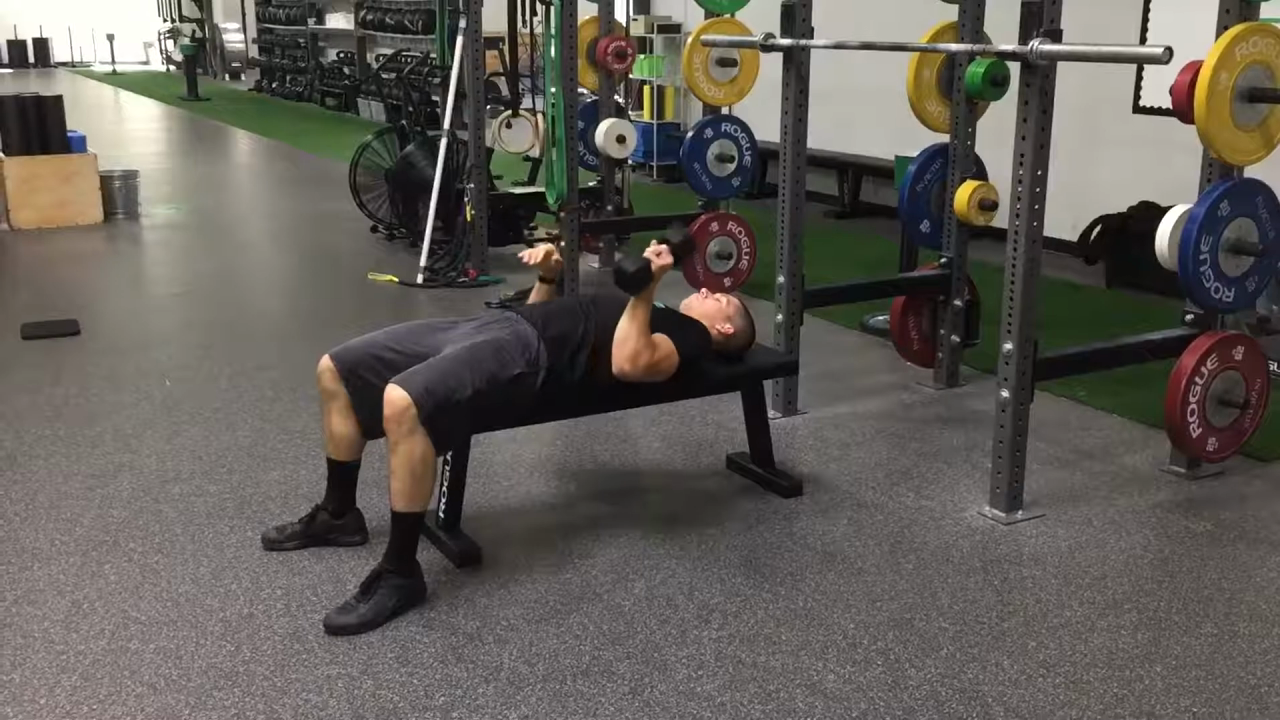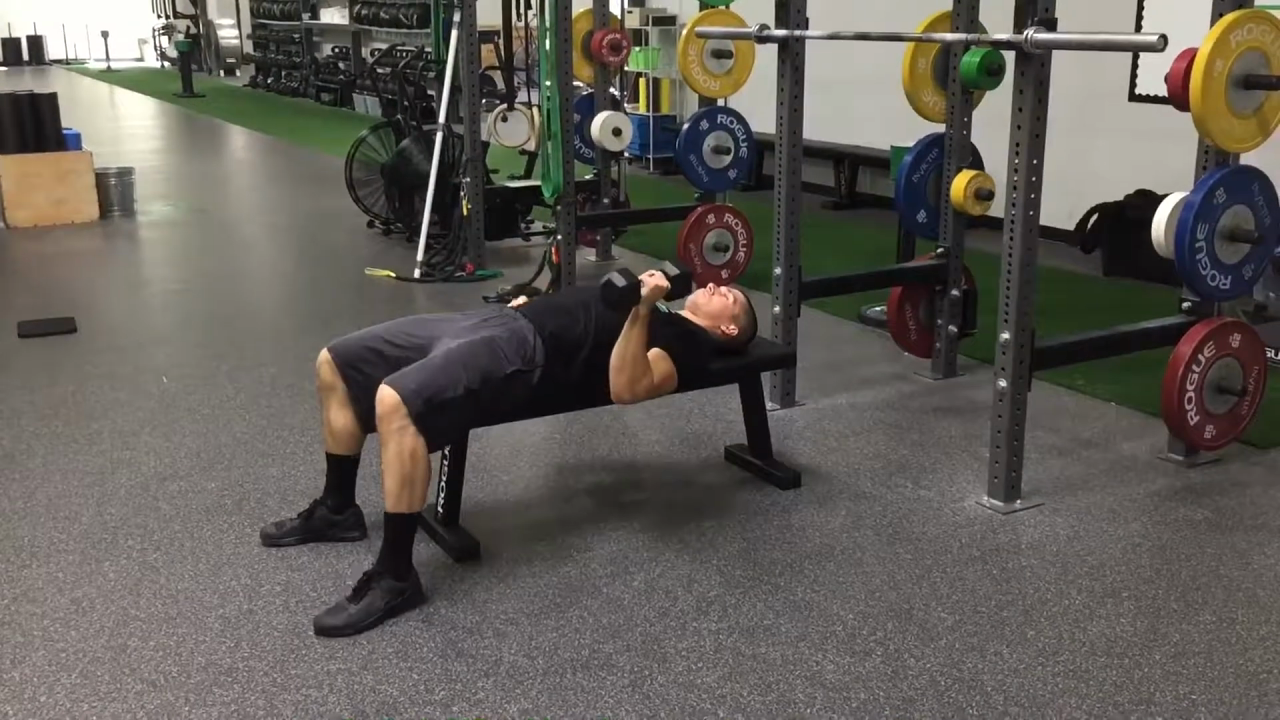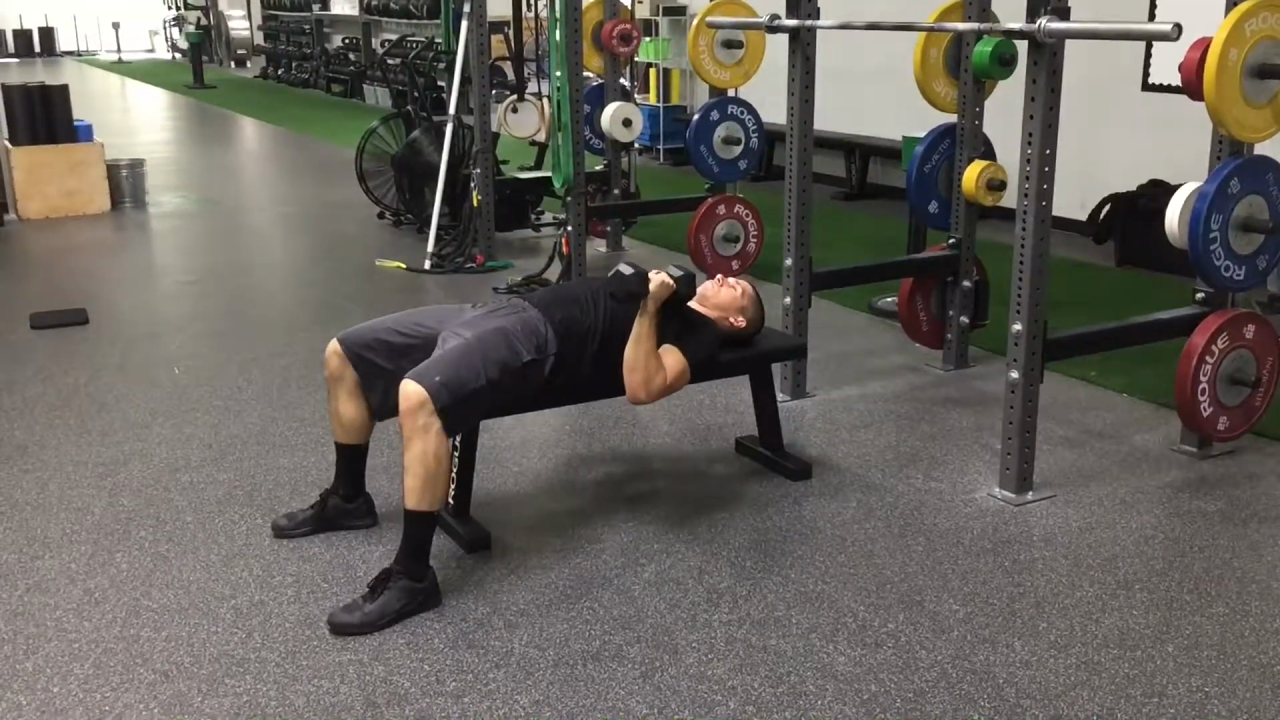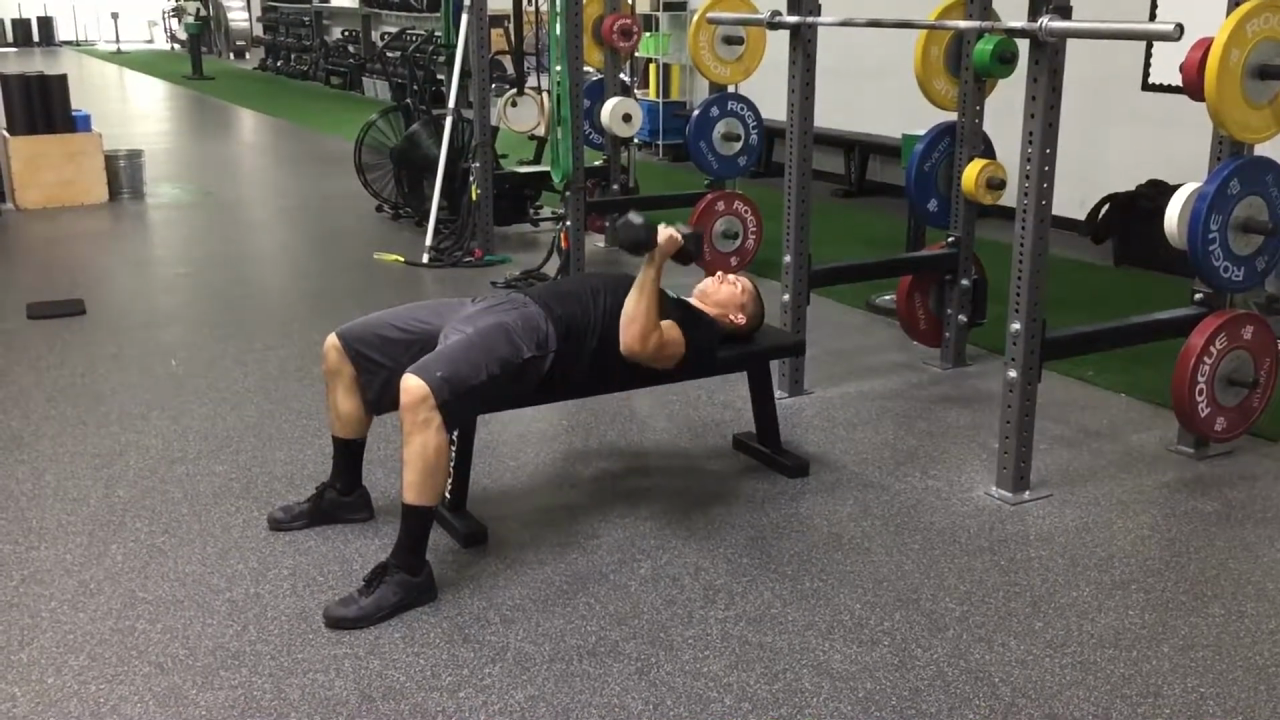
dt=1s
person 1, frame 1
left shoulder: (691, 337)
right shoulder: (656, 321)
left elbow: (629, 364)
left wrist: (647, 283)
right wrist: (548, 276)
left hip: (524, 356)
left knee: (403, 404)
right knee: (336, 370)
left ankle: (401, 574)
right ankle: (338, 515)
person 1, frame 2
left shoulder: (689, 341)
right shoulder: (650, 315)
left elbow: (626, 388)
left wrist: (643, 308)
right wrist: (529, 302)
left hip: (522, 351)
right hip: (498, 322)
left knee: (395, 402)
right knee: (335, 364)
left ankle: (395, 576)
right ankle: (337, 510)
person 1, frame 3
left shoulder: (698, 332)
right shoulder: (662, 299)
left elbow: (641, 387)
left wrist: (650, 305)
left hip: (533, 341)
left knee: (418, 398)
right knee: (343, 356)
left ankle: (412, 576)
right ankle: (348, 499)
person 1, frame 4
left shoulder: (697, 332)
right shoulder: (666, 310)
left elbow: (634, 346)
left wrist: (656, 258)
left hip: (534, 335)
left knee: (419, 393)
right knee: (341, 351)
left ankle: (409, 571)
right ankle: (344, 493)
